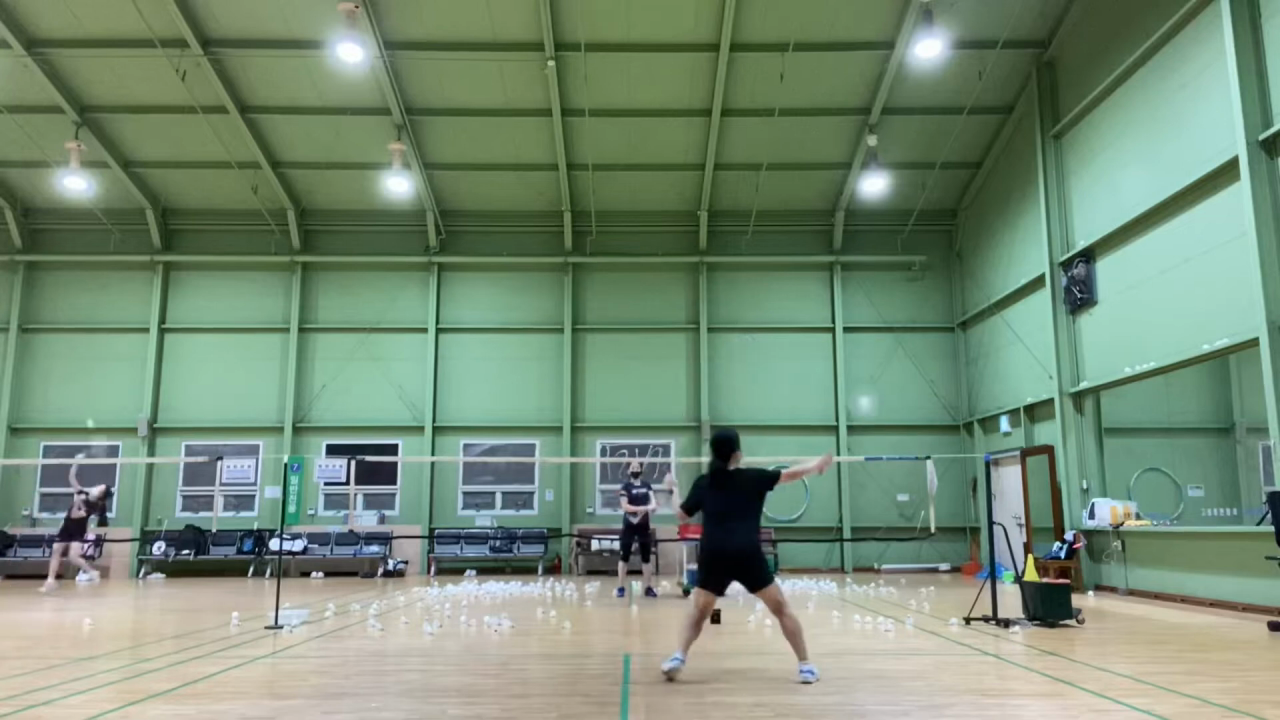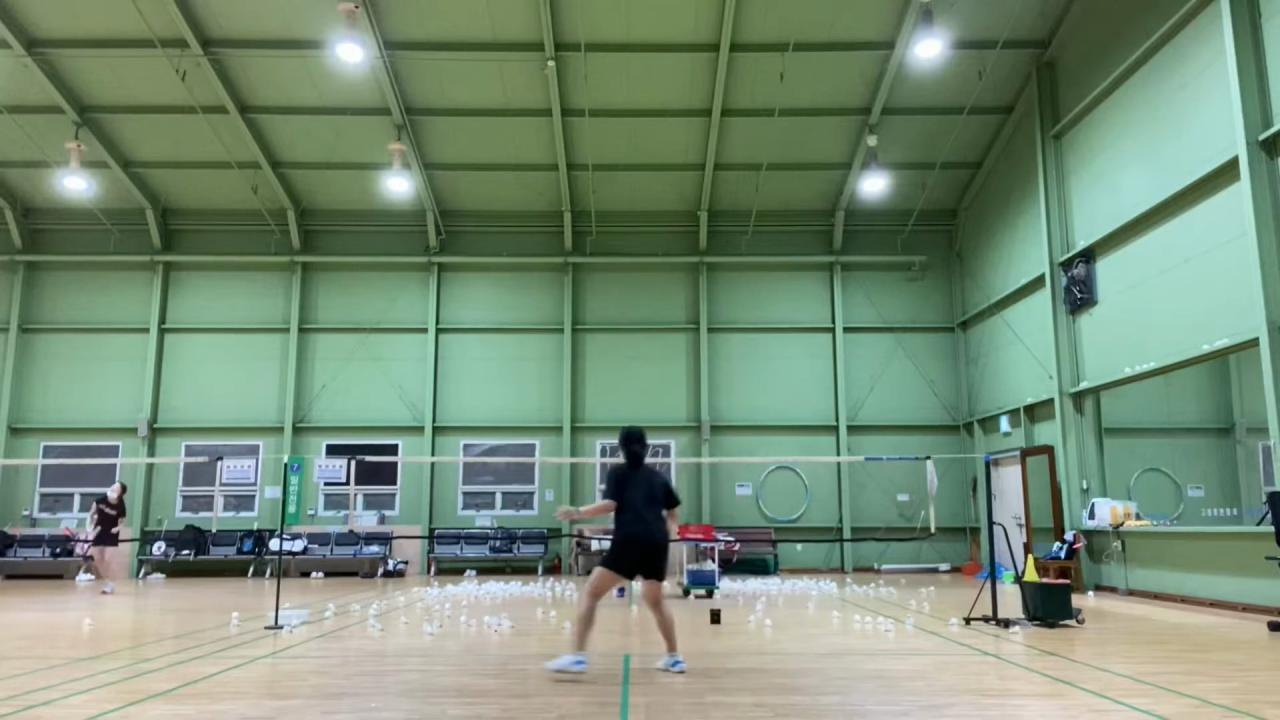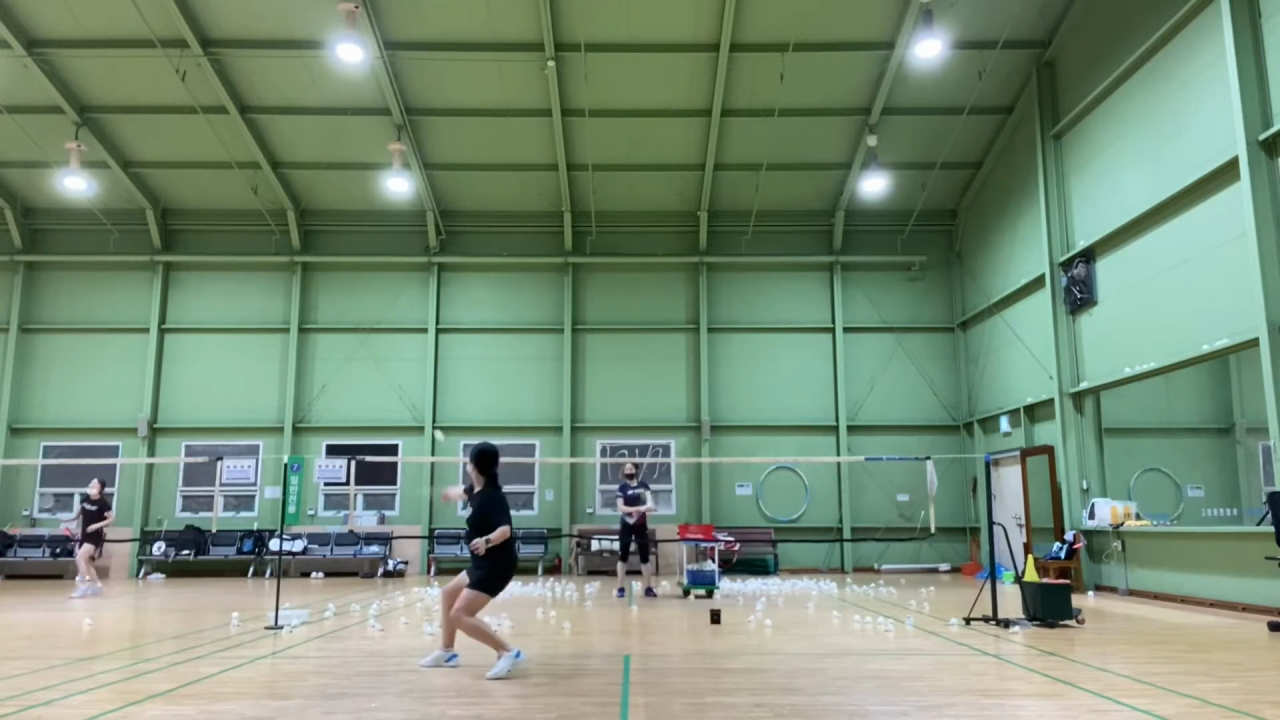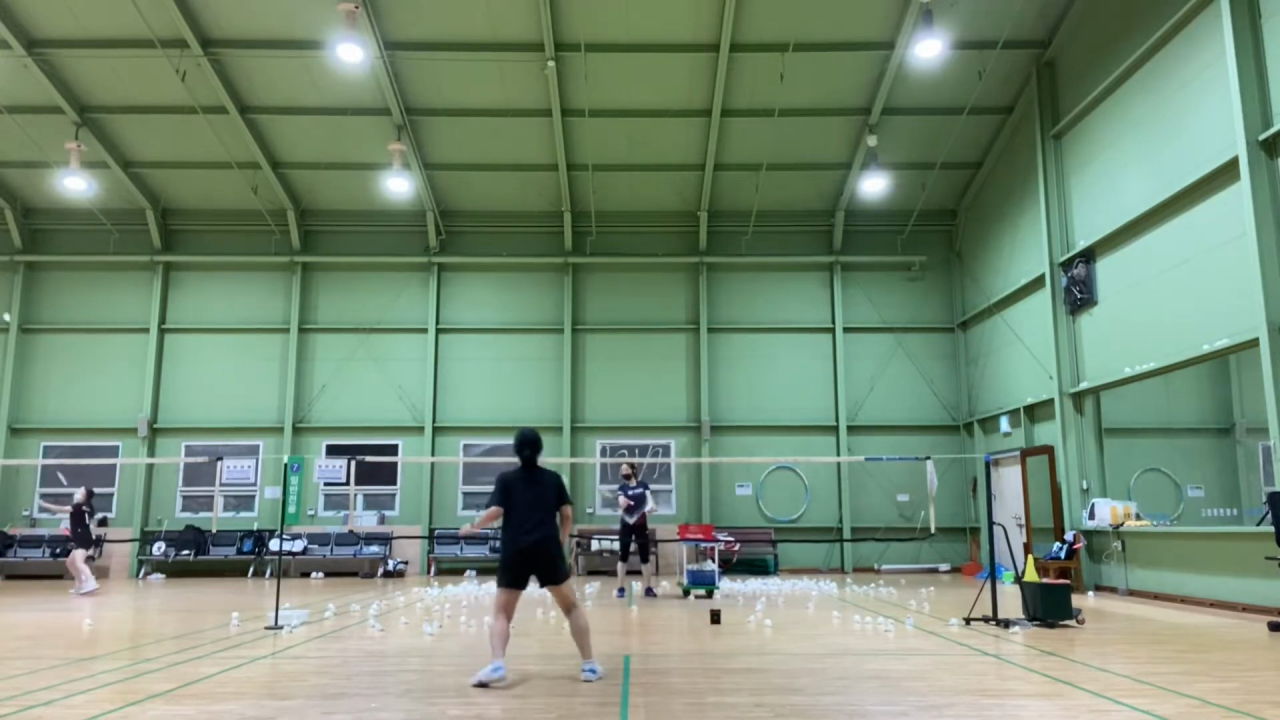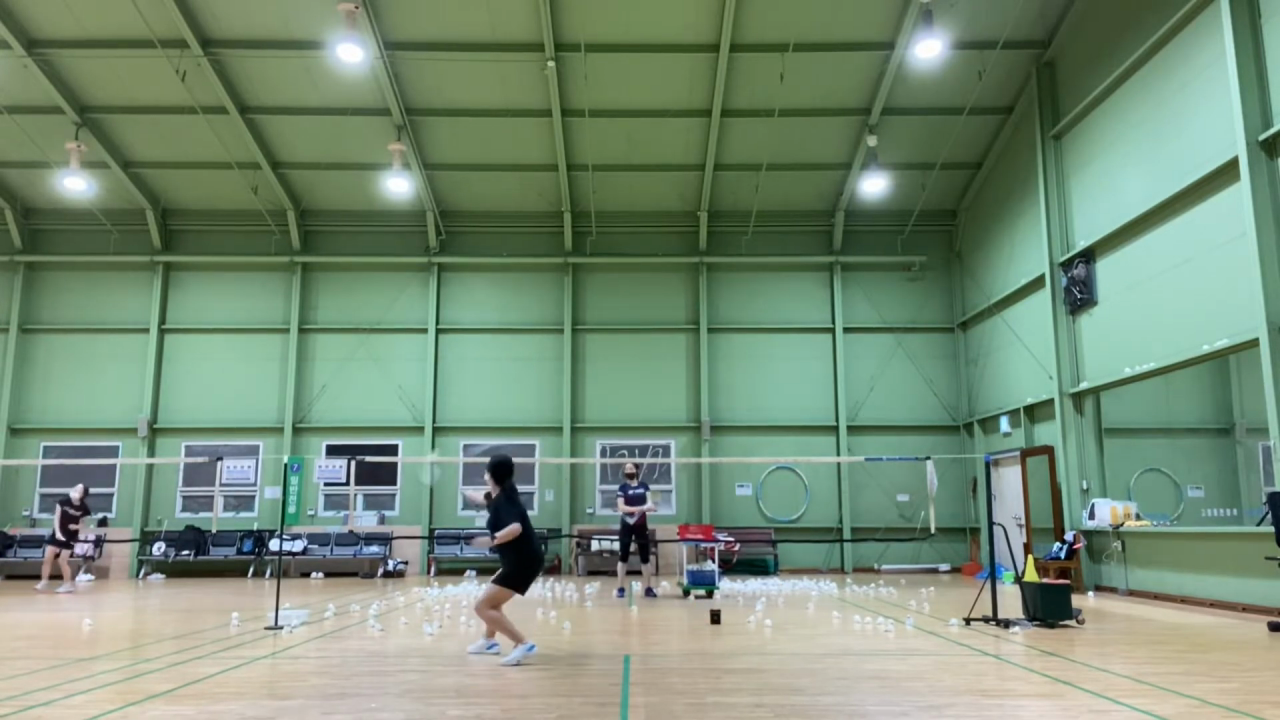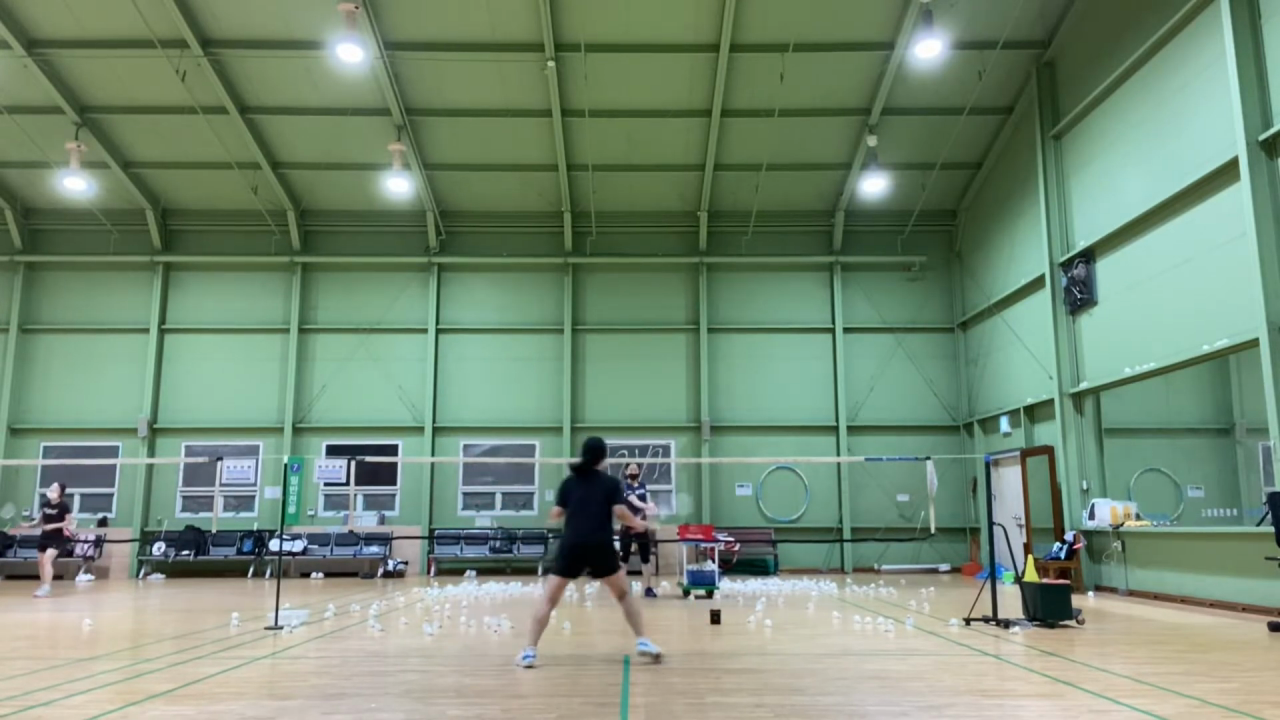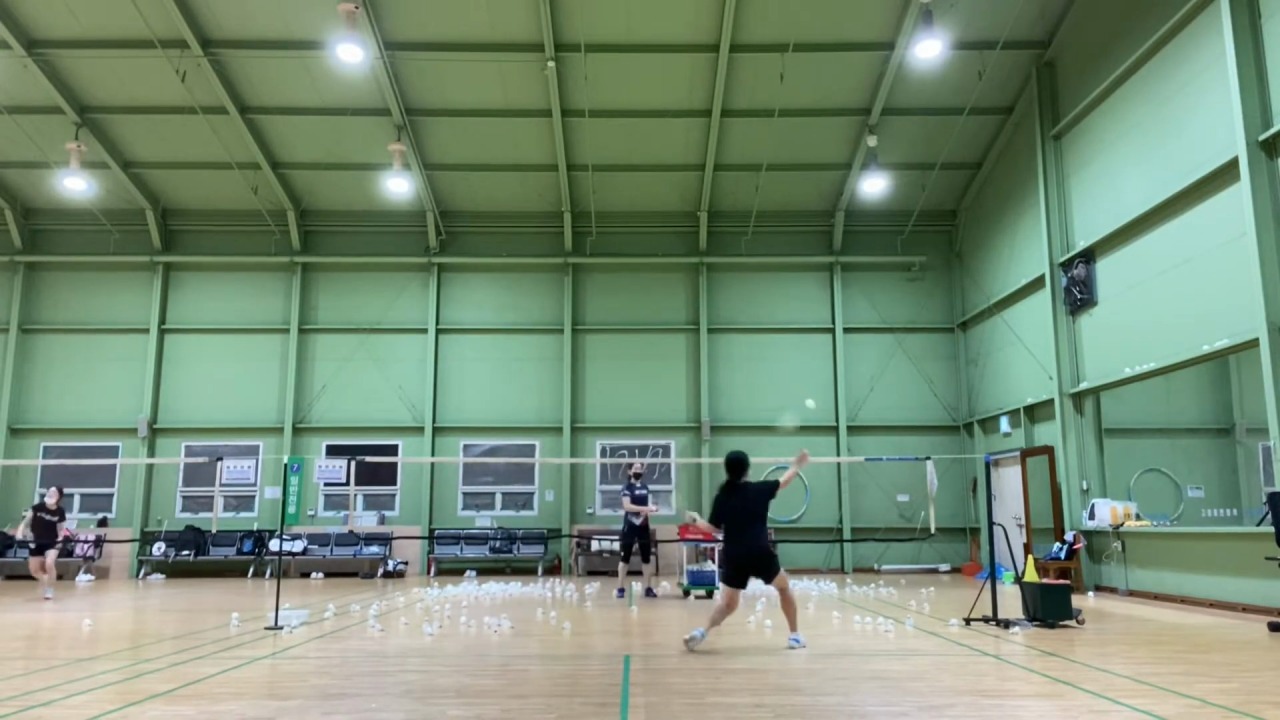
dt=0.7s
person 1, frame 1
left shoulder: (703, 483)
right shoulder: (755, 478)
left elbow: (682, 515)
right elbow: (788, 474)
left wrist: (674, 490)
right wrist: (817, 465)
left hip: (713, 556)
right hip: (749, 555)
left knee: (699, 611)
right knee: (781, 609)
left ankle: (678, 657)
right ankle: (805, 666)
person 1, frame 2
left shoulder: (617, 472)
right shoulder: (657, 476)
left elbow: (608, 505)
right elbow: (674, 514)
left wrist: (577, 512)
right wrist: (666, 529)
left hip: (628, 542)
right hip: (658, 543)
left knee: (590, 595)
right knee: (655, 602)
left ankle: (577, 657)
right ankle: (674, 658)
person 1, frame 3
left shoulder: (491, 497)
right shoulder: (477, 488)
left elbow: (504, 530)
right elbow: (464, 491)
left wrist: (486, 541)
right wrist: (454, 494)
left hip: (496, 565)
right hip: (484, 563)
left knee: (459, 614)
right knee: (448, 594)
left ankle: (508, 653)
right ankle: (447, 652)
person 1, frame 4
left shoulder: (506, 479)
right shoulder: (553, 478)
left elbow: (495, 512)
right elbow: (567, 516)
left wrist: (473, 526)
right wrist: (560, 542)
left hip: (515, 552)
right hip: (548, 549)
left knee: (501, 615)
right knee: (572, 607)
left ankle: (497, 665)
right ankle: (589, 665)
person 1, frame 5
left shoulder: (501, 502)
right shoulder: (503, 496)
left elbow: (516, 528)
right elbow: (484, 499)
left wrist: (493, 539)
right wrist: (469, 494)
left hip: (523, 564)
right hip: (521, 561)
left knee: (482, 606)
right knee: (489, 597)
left ankle: (523, 644)
right ankle: (489, 640)
person 1, frame 6
left shoulder: (570, 482)
right shoulder: (611, 482)
left elbow: (556, 514)
right elbow: (621, 513)
left wrist: (552, 518)
right wrist: (639, 524)
left hip: (571, 546)
right hip: (601, 546)
left knee: (548, 600)
right knee: (624, 595)
left ankle: (530, 651)
right ankle: (642, 642)
person 1, frame 7
left shoulder: (721, 498)
right shoulder: (761, 489)
left elbow: (711, 528)
right elbow: (785, 481)
left wrist: (695, 519)
right wrist: (797, 464)
left hip: (733, 557)
right hip: (762, 554)
left knee: (727, 604)
right knee: (784, 588)
left ankle: (701, 632)
right ankle: (794, 635)
